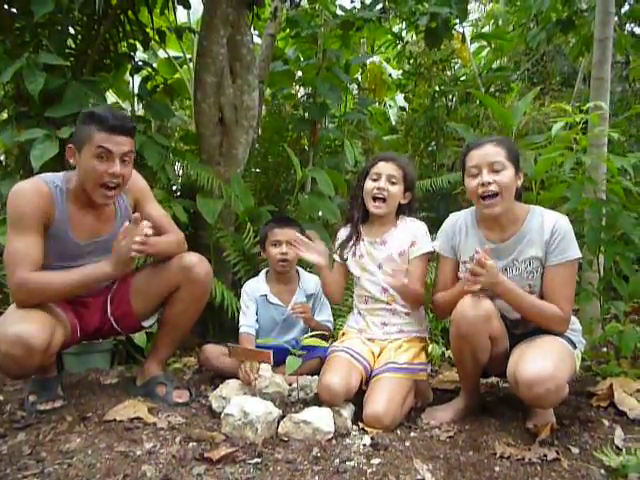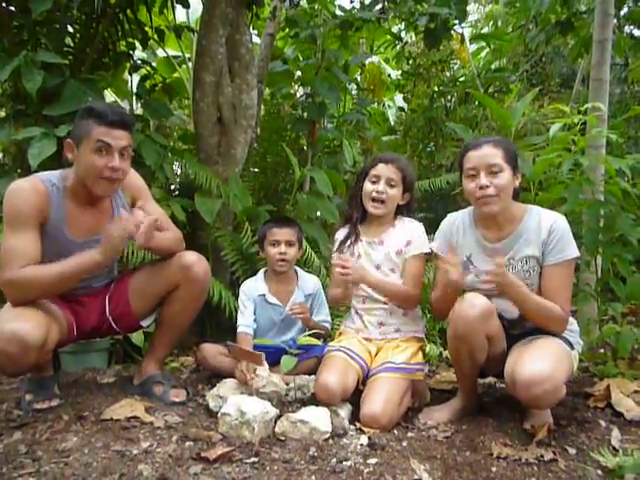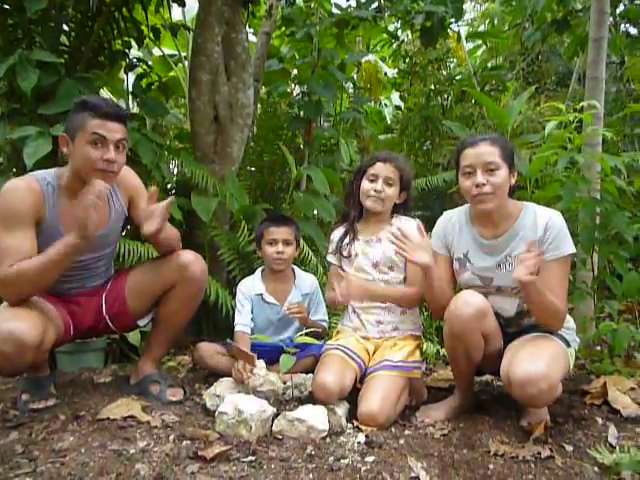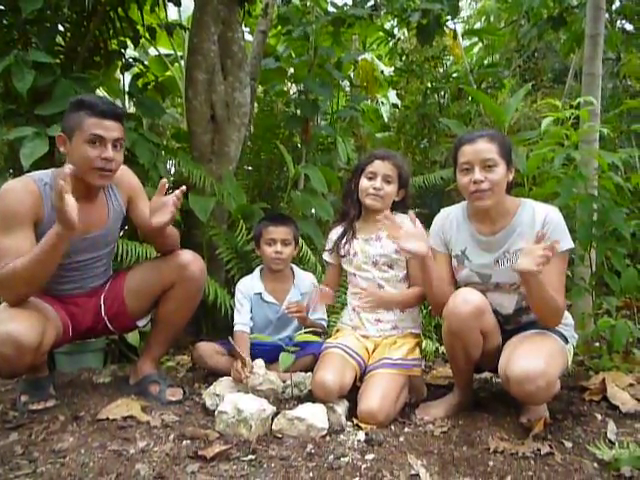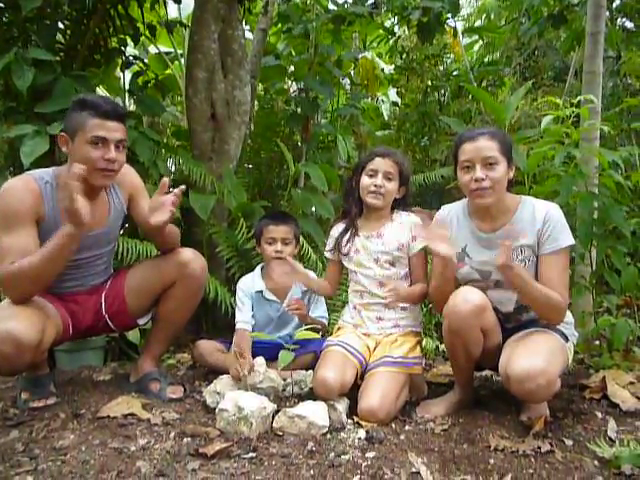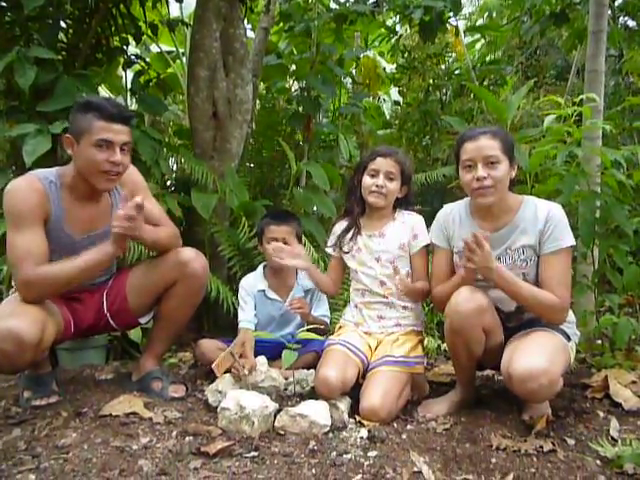
dt=0.1s
person 1, frame 1
left shoulder: (132, 185)
right shoulder: (32, 194)
left elbow: (178, 241)
left wrist: (147, 245)
right wrist: (111, 267)
left hip: (113, 300)
right hip: (55, 306)
left knee: (196, 268)
left ankle: (152, 370)
right ankle: (46, 373)
person 1, frame 2
left shoulder: (128, 182)
right shoulder: (28, 193)
left elbow: (175, 242)
left wrist: (150, 239)
right wrist: (99, 255)
left hip: (109, 298)
right hip: (51, 304)
left knee: (194, 267)
left ankle: (149, 369)
right ankle: (42, 372)
person 1, frame 3
left shoulder: (124, 180)
left elbow: (174, 241)
left wrist: (155, 231)
right wrist: (77, 239)
left hip: (105, 298)
right hip: (48, 303)
left knee: (191, 266)
left ankle: (146, 369)
right ankle: (37, 372)
person 1, frame 4
left shoulder: (122, 179)
left elbow: (171, 247)
left wrist: (160, 227)
right wrist: (64, 230)
left hip: (105, 298)
right hip: (46, 304)
left knee: (190, 266)
left ankle: (145, 369)
right ankle: (37, 373)
person 1, frame 5
left shoulder: (124, 178)
left elbow: (171, 245)
left wrist: (159, 226)
right wrist: (72, 230)
left hip: (105, 296)
right hip: (47, 302)
left knee: (191, 264)
left ankle: (146, 367)
right ankle: (37, 370)
person 1, frame 6
left shoulder: (127, 178)
right shoulder: (27, 191)
left elbow: (173, 239)
right elbow: (28, 285)
left wrist: (144, 233)
right wrist: (111, 247)
left hip: (108, 295)
right hip: (50, 300)
left knee: (192, 264)
left ankle: (147, 366)
right ankle: (40, 369)
person 2, frame 1
left shoulder: (553, 227)
right shoulder: (455, 226)
left elbow: (559, 320)
right elbow: (440, 306)
left wrist: (498, 283)
right wrist: (466, 287)
left hip: (546, 335)
right hip: (485, 340)
left knee: (536, 382)
right knee: (472, 307)
left ankle: (542, 400)
right ankle: (468, 397)
person 2, frame 2
left shoulder: (550, 227)
right shoulder: (452, 226)
left elbow: (557, 322)
right elbow: (440, 310)
left wrist: (509, 284)
right wrist: (449, 284)
left hip: (542, 335)
right hip: (483, 341)
left knee: (532, 383)
right knee: (471, 307)
left ankle: (538, 401)
right ankle: (466, 396)
person 2, frame 3
left shoulder: (547, 222)
right shoulder: (449, 224)
left elbow: (554, 320)
right elbow: (440, 309)
left wrist: (529, 283)
right wrist: (430, 269)
left hip: (539, 332)
right hip: (478, 338)
left knee: (529, 383)
right knee: (466, 305)
left ankle: (536, 398)
right ankle: (462, 395)
person 2, frame 4
left shoulder: (543, 219)
right shoulder: (447, 221)
left elbow: (554, 316)
right elbow: (441, 306)
left wrist: (531, 275)
right wrist: (427, 258)
left hip: (537, 329)
right hip: (474, 334)
left knee: (527, 380)
right knee: (463, 304)
left ankle: (534, 393)
right ankle: (462, 392)
person 2, frame 5
left shoulder: (545, 216)
right shoulder: (447, 218)
left elbow: (555, 313)
right elbow: (441, 303)
left wrist: (510, 270)
right wrist: (445, 262)
left hip: (539, 327)
right hip: (480, 333)
left knee: (527, 378)
right knee: (467, 302)
left ankle: (537, 392)
right ankle: (462, 391)
person 2, frame 6
left shoulder: (547, 216)
right shoulder: (449, 217)
left elbow: (558, 311)
right elbow: (439, 300)
left wrist: (494, 271)
right wrist: (467, 274)
left hip: (541, 326)
right hip: (479, 331)
left knee: (528, 377)
right knee: (465, 301)
left ankle: (538, 390)
right ankle: (464, 390)
person 3, frame 1
left shoulder: (414, 231)
right shoulder: (348, 235)
left elbow: (418, 298)
right elbow: (336, 295)
left wrist: (405, 287)
right wrist: (323, 266)
left hip: (403, 335)
right hip: (359, 331)
left knee: (377, 417)
right knee: (331, 390)
left ankle: (411, 386)
right ankle: (381, 381)
person 3, frame 2
left shoulder: (411, 231)
right shoulder: (346, 235)
left elbow: (412, 296)
right elbow: (335, 296)
left wrist: (365, 277)
right wrist: (344, 284)
left hip: (401, 336)
right hip: (356, 331)
left knee: (375, 417)
right knee: (328, 390)
left ankle: (410, 385)
right ankle: (371, 380)
person 3, frame 3
left shoulder: (409, 229)
right shoulder: (342, 234)
left elbow: (416, 295)
right elbow: (331, 297)
left wrist: (369, 289)
right wrist: (340, 293)
left hip: (398, 334)
right hip: (354, 330)
left knee: (373, 415)
right knee: (326, 389)
left ankle: (406, 383)
right ankle: (366, 377)
person 3, frame 4
right shoulder: (340, 234)
left elbow: (420, 290)
right elbow: (331, 288)
left wrist: (388, 297)
left hip: (399, 332)
right hip: (354, 327)
left knee: (372, 413)
right knee: (324, 389)
left ankle: (405, 381)
right ankle: (372, 375)
person 3, frame 5
left shoulder: (410, 225)
right shoulder: (342, 231)
left elbow: (422, 288)
right elbow: (330, 287)
left wrist: (405, 294)
right wrist: (302, 277)
left hip: (399, 330)
right hip: (354, 326)
left knee: (373, 411)
right knee: (326, 385)
left ankle: (405, 378)
right ankle: (371, 374)
person 3, frame 6
left shoulder: (412, 224)
right shoulder: (344, 229)
left elbow: (424, 290)
right elbow: (333, 285)
left wrist: (409, 288)
right wrist: (307, 266)
left hip: (400, 329)
right hip: (356, 324)
left knee: (375, 410)
right knee: (328, 385)
left ankle: (406, 377)
right ankle: (377, 373)
person 4, frame 1
left shoulder: (313, 284)
right shoulder: (252, 288)
left elbow: (327, 333)
right elbow: (246, 331)
left wrist: (311, 322)
right wrist: (249, 360)
right knee: (208, 353)
right ankle: (282, 377)
person 4, frame 2
left shoulder: (311, 284)
right shoulder: (250, 287)
left elbow: (325, 332)
right elbow: (244, 331)
left wrist: (309, 322)
right wrist: (247, 361)
left hip: (296, 354)
right hip: (259, 354)
right knee: (205, 352)
person 4, frame 3
left shoulder: (309, 283)
right shoulder: (247, 286)
left elbow: (321, 332)
right elbow: (242, 329)
left wrist: (307, 321)
right wrist: (244, 359)
left hip: (294, 353)
right hip: (256, 352)
left knee: (323, 350)
right knee: (202, 351)
person 4, frame 4
left shoulder: (307, 281)
right shoulder: (246, 285)
left elbow: (321, 331)
right elbow: (241, 329)
left wrist: (306, 321)
right wrist: (244, 360)
left hip: (293, 351)
right hip: (255, 351)
right knee: (201, 350)
person 4, frame 5
right shoulder: (247, 283)
left elbow: (321, 328)
right elbow: (243, 327)
left wrist: (306, 319)
right wrist: (245, 358)
left hip: (294, 349)
right hip: (256, 349)
left knee: (324, 346)
right knee: (201, 349)
person 4, frame 6
left shoulder: (310, 280)
right shoulder: (249, 283)
left elbow: (323, 328)
right elbow: (246, 327)
left wrist: (308, 318)
right wrist: (248, 358)
left hip: (296, 348)
right hip: (259, 348)
left knee: (325, 346)
right knee: (203, 348)
